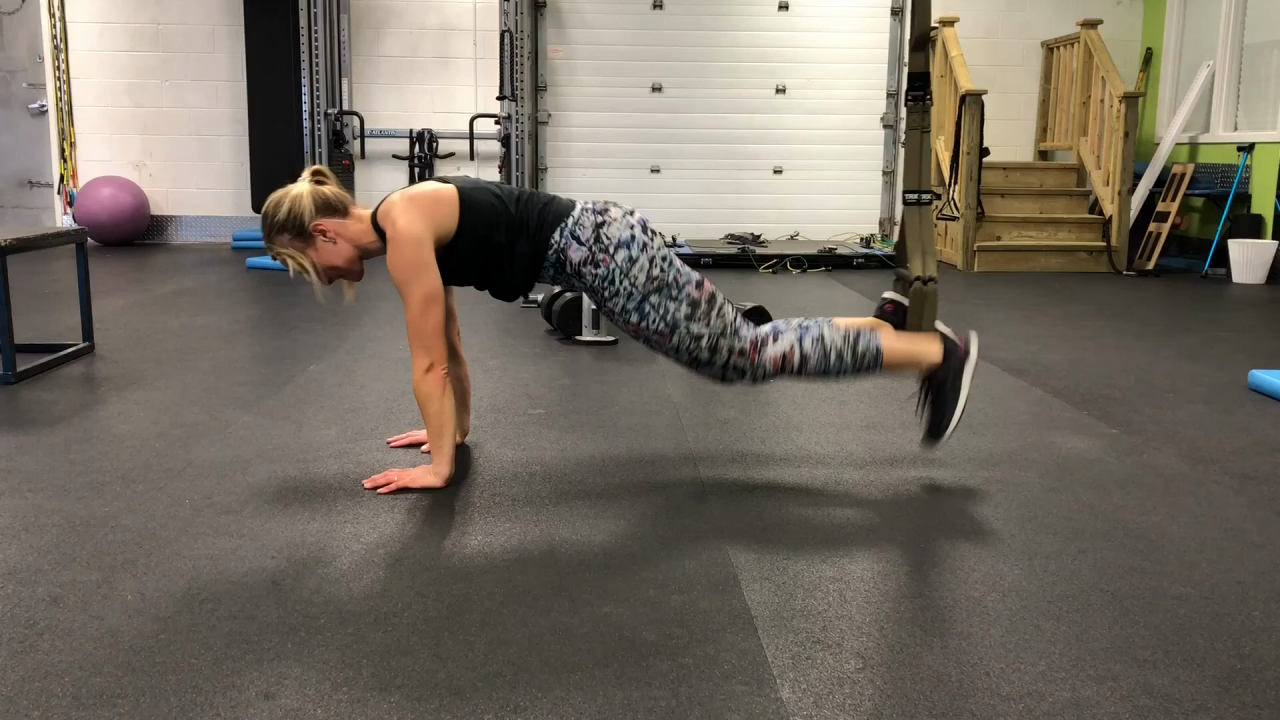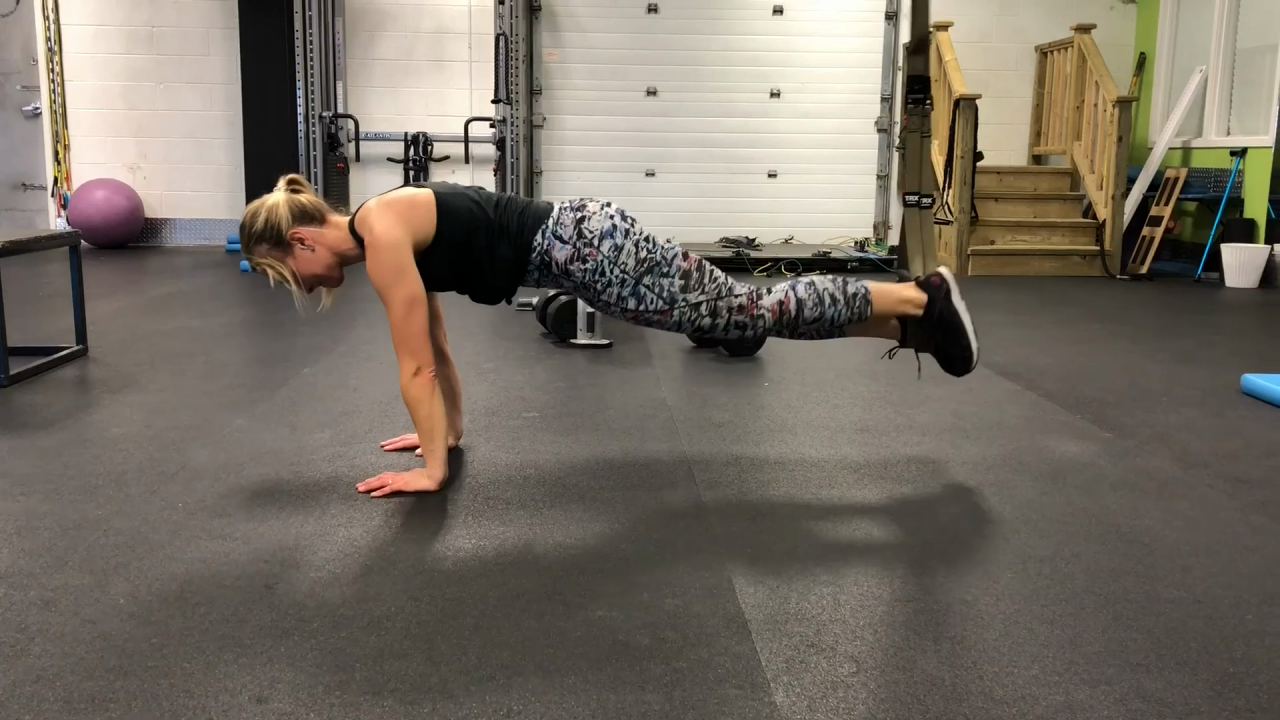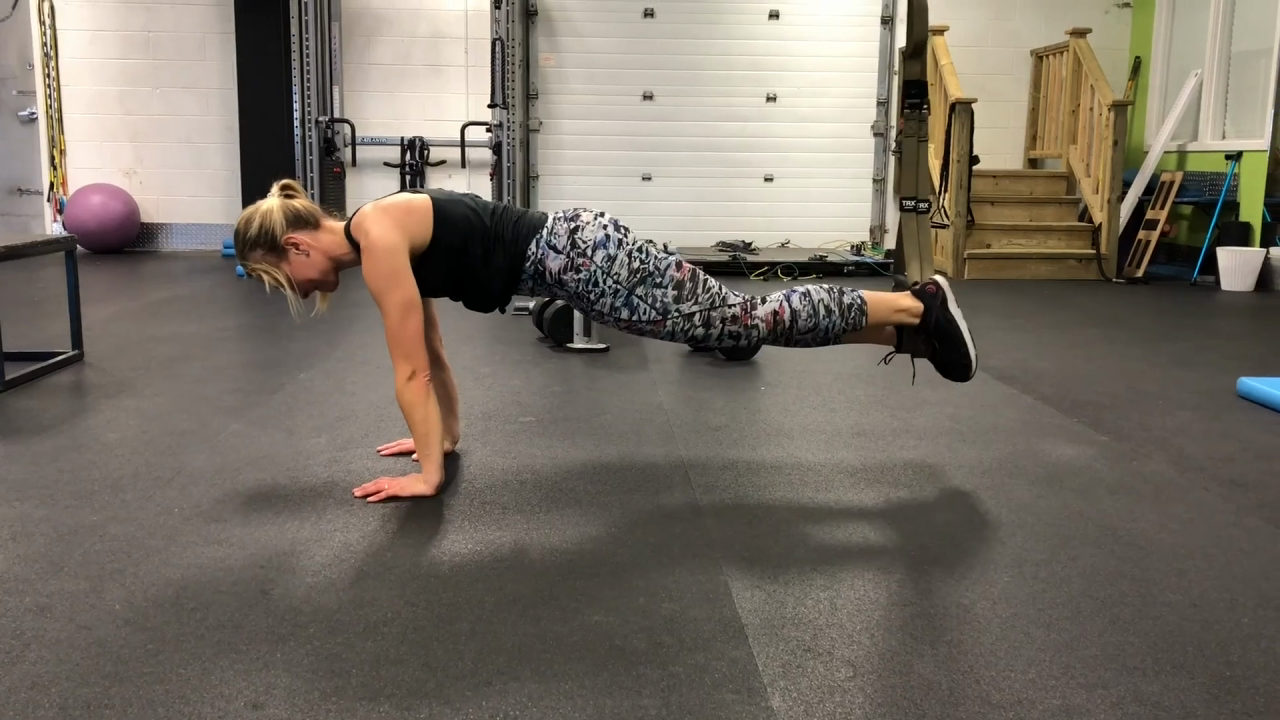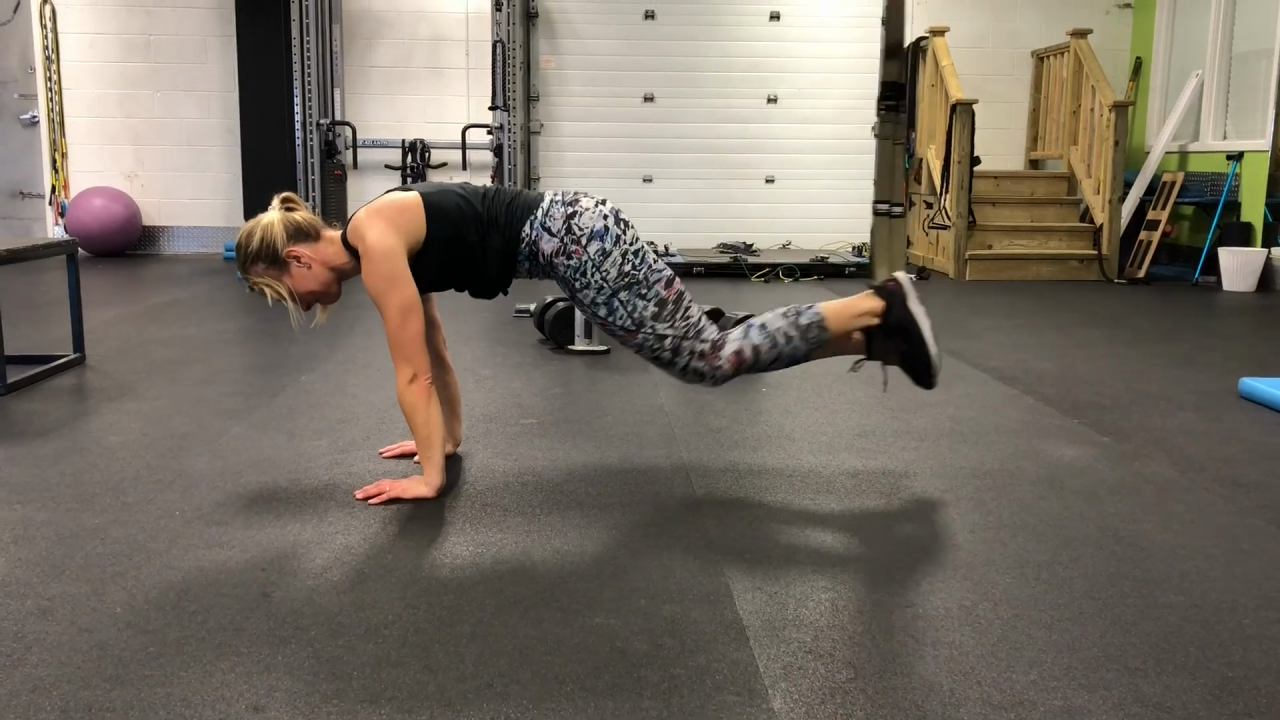
dt=0.4s
person 1, frame 1
left shoulder: (403, 228)
right shoulder: (408, 229)
left elbow: (429, 361)
right elbow: (449, 347)
left wrist: (438, 466)
right wrist: (455, 428)
left hip: (602, 251)
right hip: (596, 248)
left knee: (745, 354)
right knee: (742, 347)
left ankle: (934, 354)
right ankle: (889, 326)
person 1, frame 2
left shoulder: (380, 234)
right shoulder: (390, 236)
left elbow: (416, 365)
right elbow: (436, 350)
left wrist: (433, 469)
right wrist: (448, 430)
left hip: (585, 247)
right hip: (576, 247)
left knee: (752, 314)
right knee: (748, 316)
left ankle: (919, 298)
right ankle: (909, 325)
person 1, frame 3
left shoulder: (376, 237)
right shoulder: (388, 240)
left elbow: (411, 370)
right elbow: (432, 354)
left wrist: (429, 474)
right wrist: (445, 435)
left hip: (578, 256)
right hip: (571, 256)
left knee: (748, 321)
right knee: (745, 321)
left ankle: (919, 309)
right ankle: (908, 330)
person 1, frame 4
left shoulder: (373, 244)
right shoulder: (386, 245)
left elbow: (412, 373)
right elbow: (434, 356)
left wrist: (430, 475)
right wrist: (447, 439)
left hip: (575, 235)
right hip: (574, 235)
left knee: (708, 357)
right knee: (702, 351)
left ankle: (877, 309)
right ankle: (873, 334)
